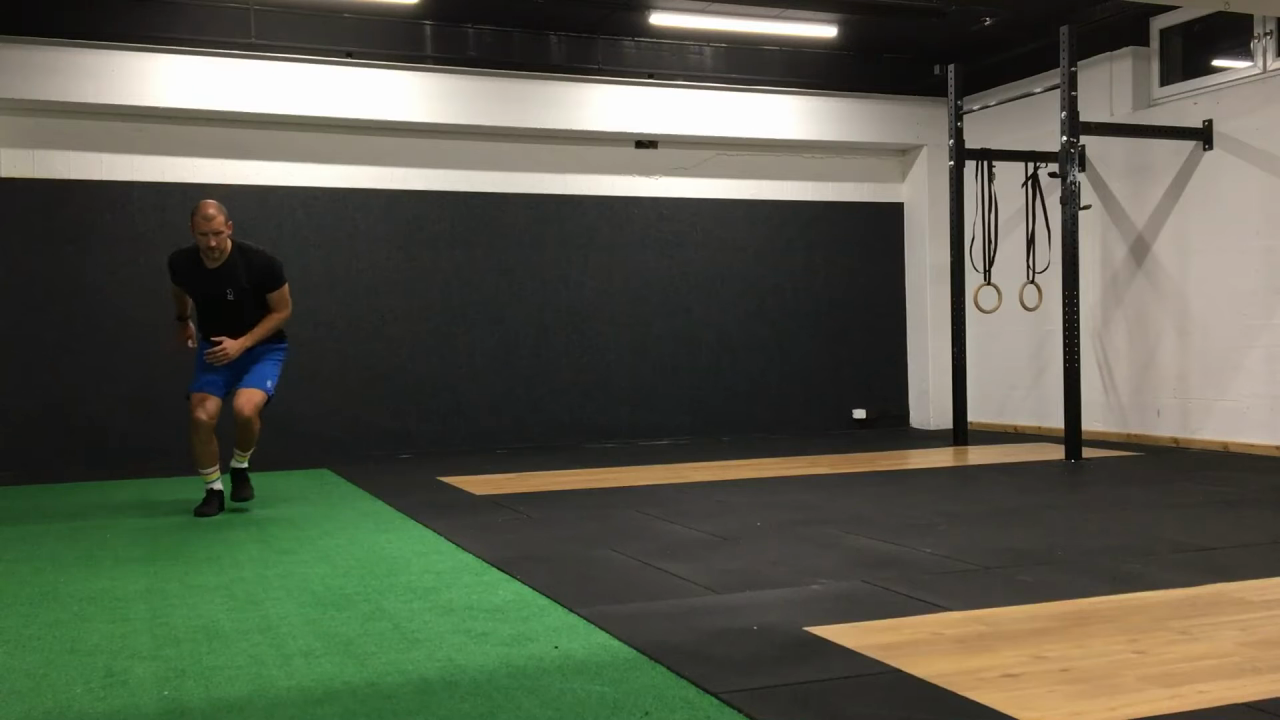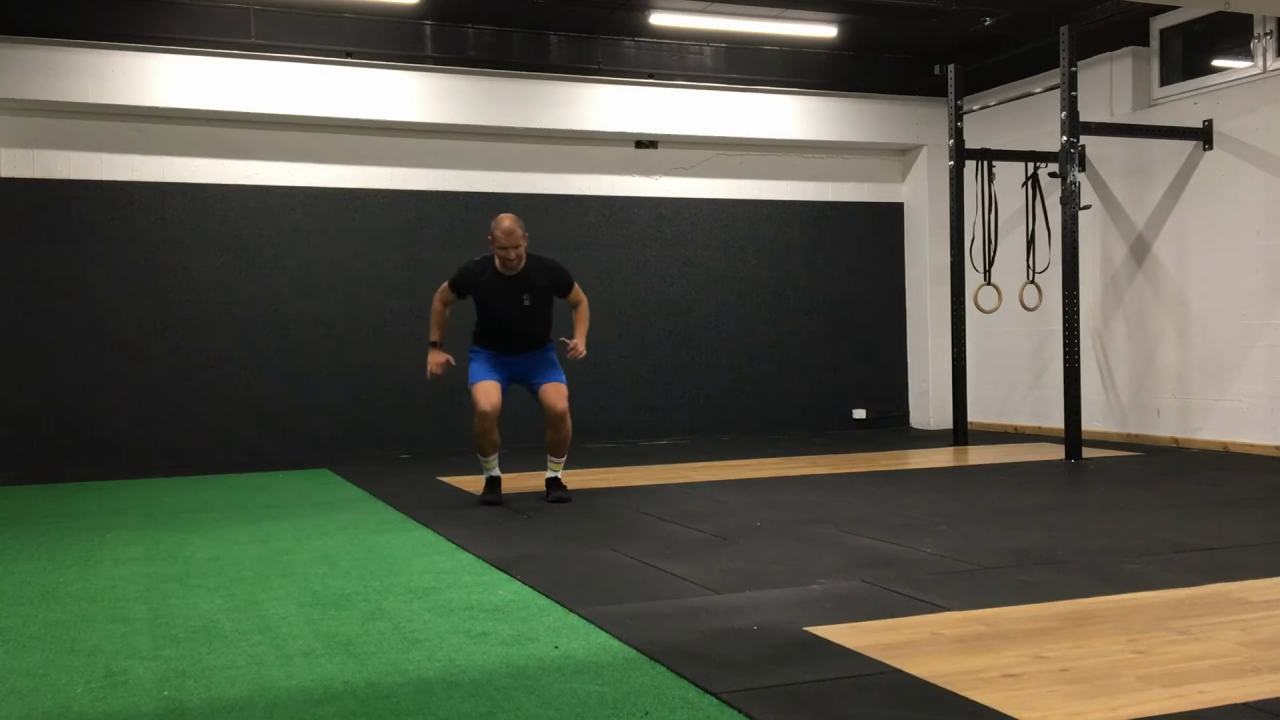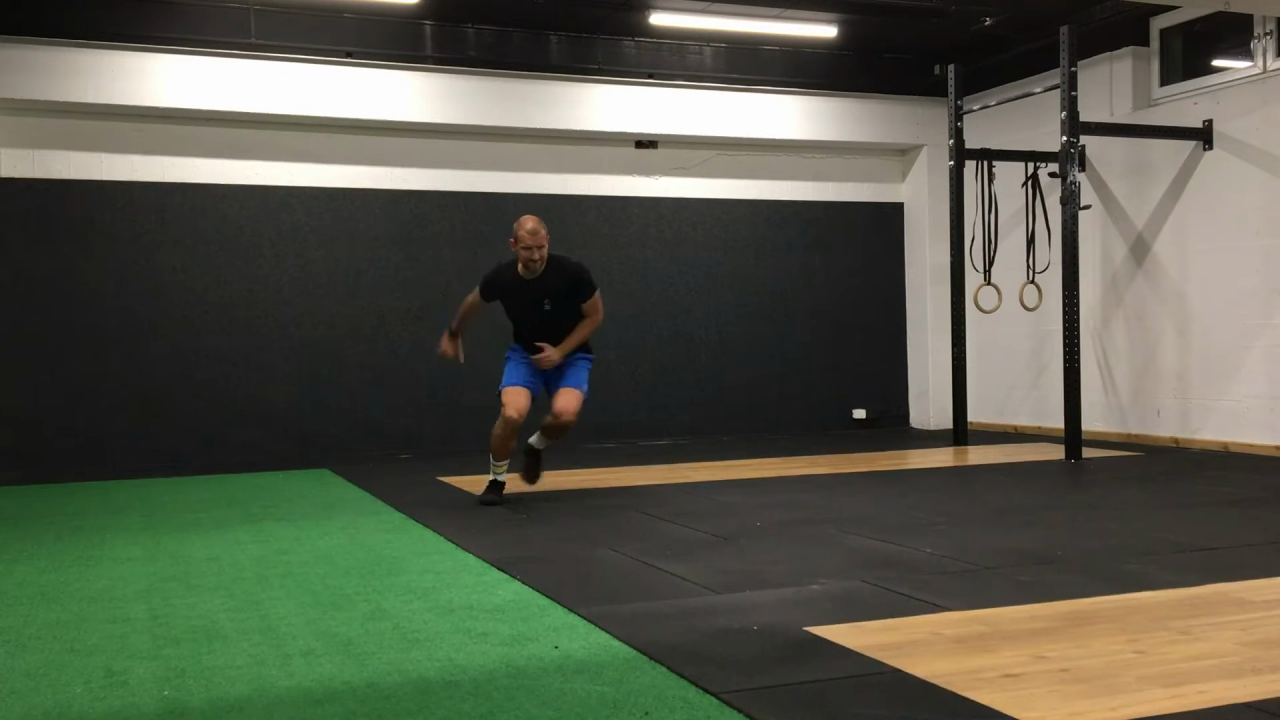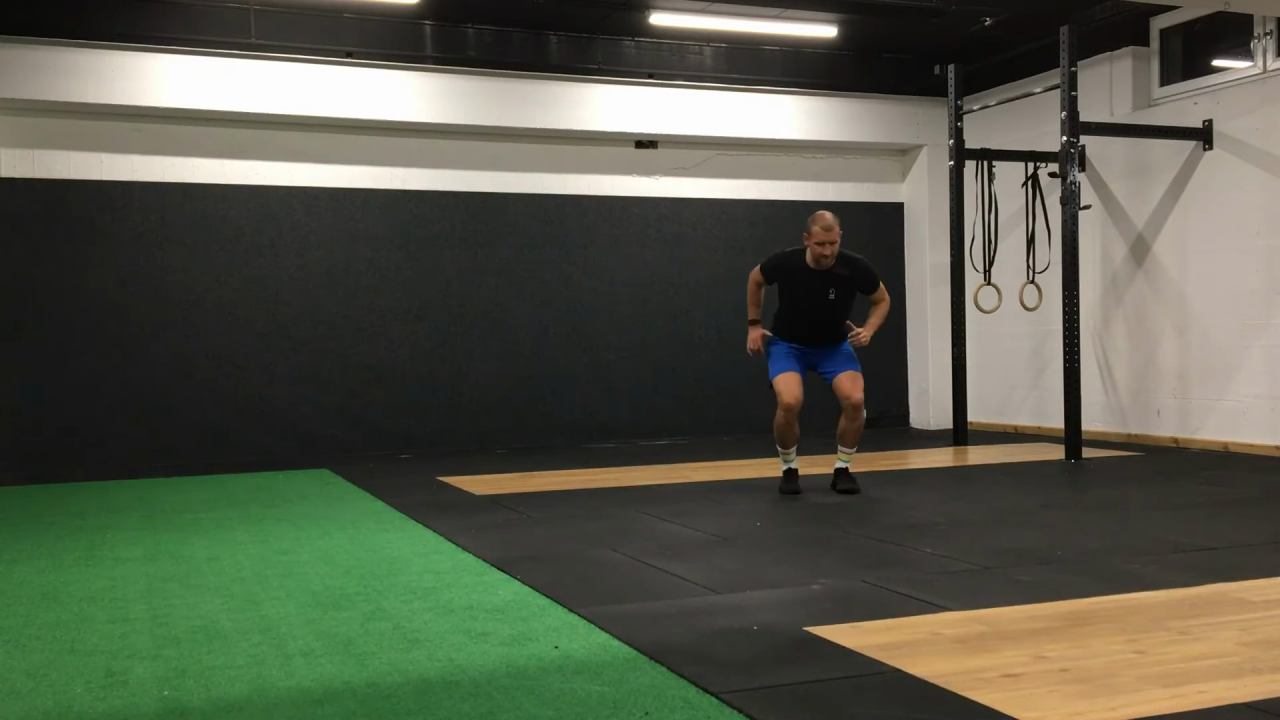
dt=1s
person 1, frame 1
left shoulder: (260, 262)
right shoulder: (181, 262)
left elbow: (283, 309)
left wrist: (241, 344)
right wrist: (183, 322)
left hip: (263, 347)
right hip: (214, 347)
left knee: (244, 410)
right knee: (201, 418)
left ankle: (240, 468)
right ankle: (214, 490)
person 1, frame 2
left shoulder: (549, 271)
right shoulder: (474, 273)
left elbow: (580, 302)
right elbow: (441, 299)
left wrist: (580, 339)
right wrist: (435, 347)
left hip: (536, 353)
right hip: (489, 354)
left knee: (558, 408)
right knee: (486, 409)
left ankle: (554, 477)
right ankle: (492, 477)
person 1, frame 3
left shoulder: (572, 272)
right shoulder: (501, 277)
left elbow: (595, 316)
right elbow: (473, 303)
left wrist: (561, 351)
right wrist: (453, 334)
left hip: (570, 356)
right hip: (524, 354)
left knee: (565, 414)
right knee: (512, 415)
left ankle: (537, 445)
right ankle: (497, 480)
person 1, frame 4
left shoulder: (856, 267)
right shoulder: (784, 262)
left elbow: (882, 300)
right elbow: (755, 279)
left wrist: (868, 330)
right wrist: (754, 325)
left hip: (834, 345)
right hip: (786, 344)
left knee: (854, 400)
right knee: (790, 403)
left ankle: (842, 469)
right ankle: (789, 469)
